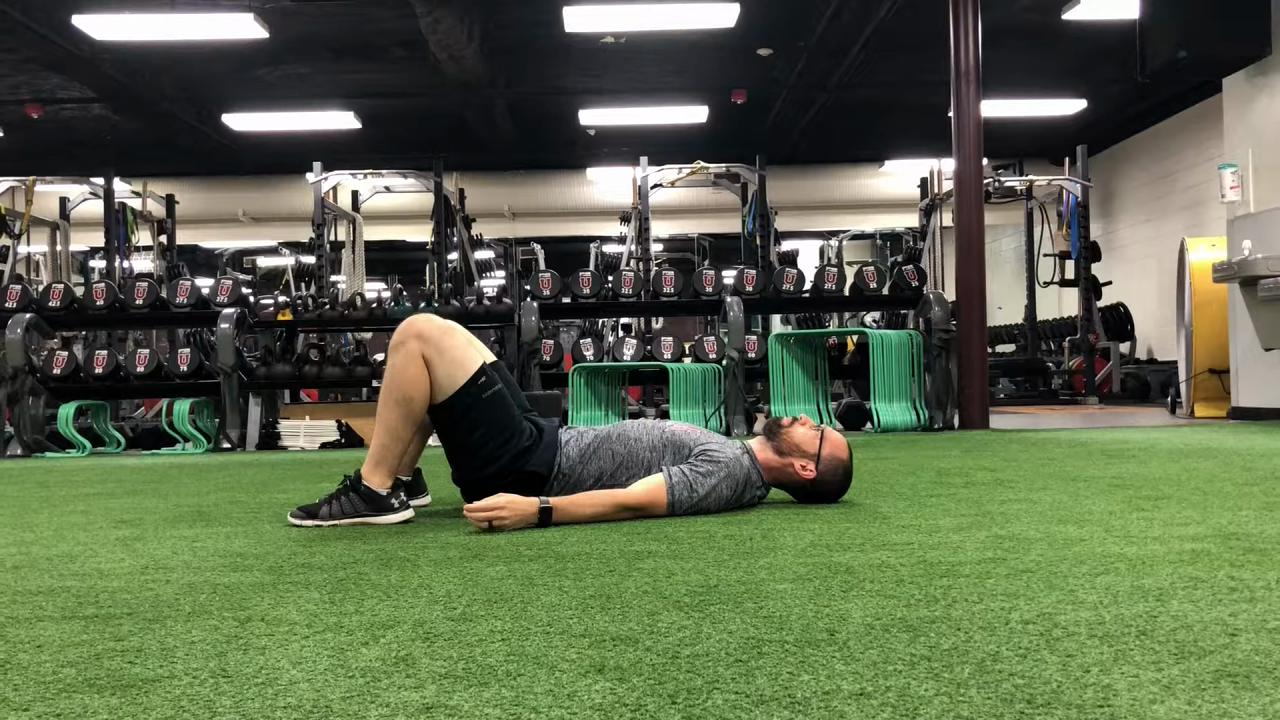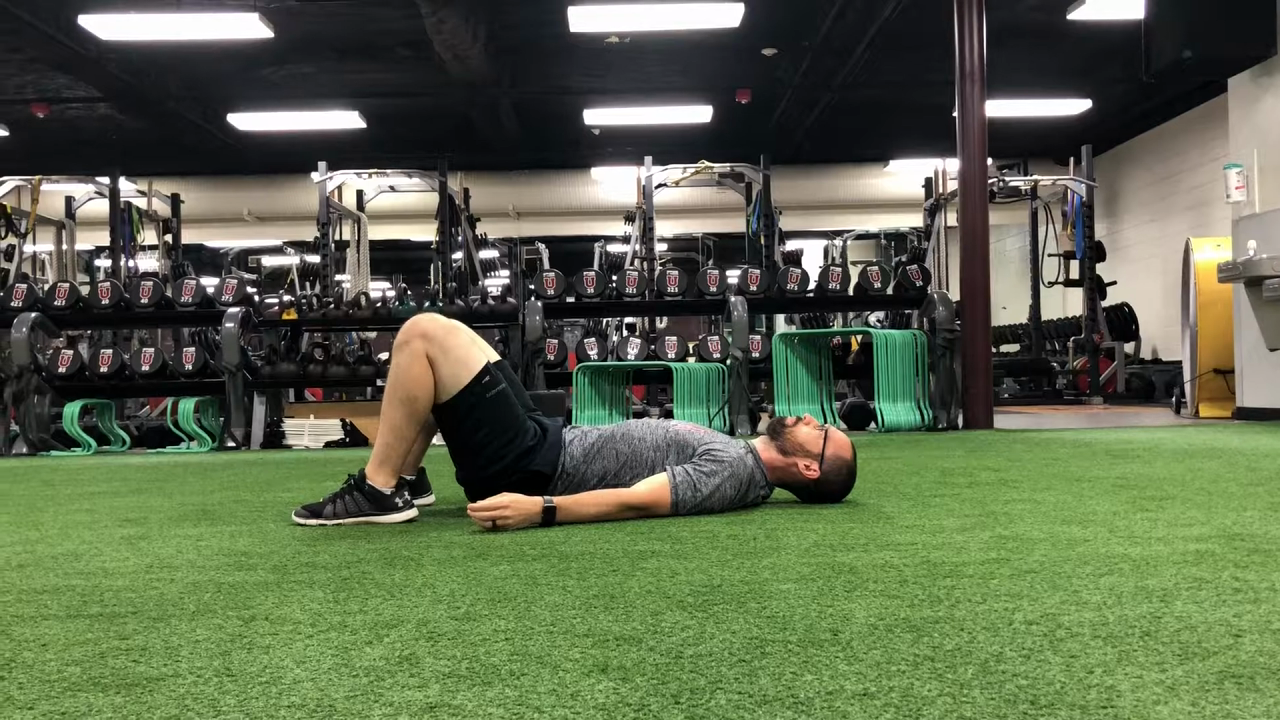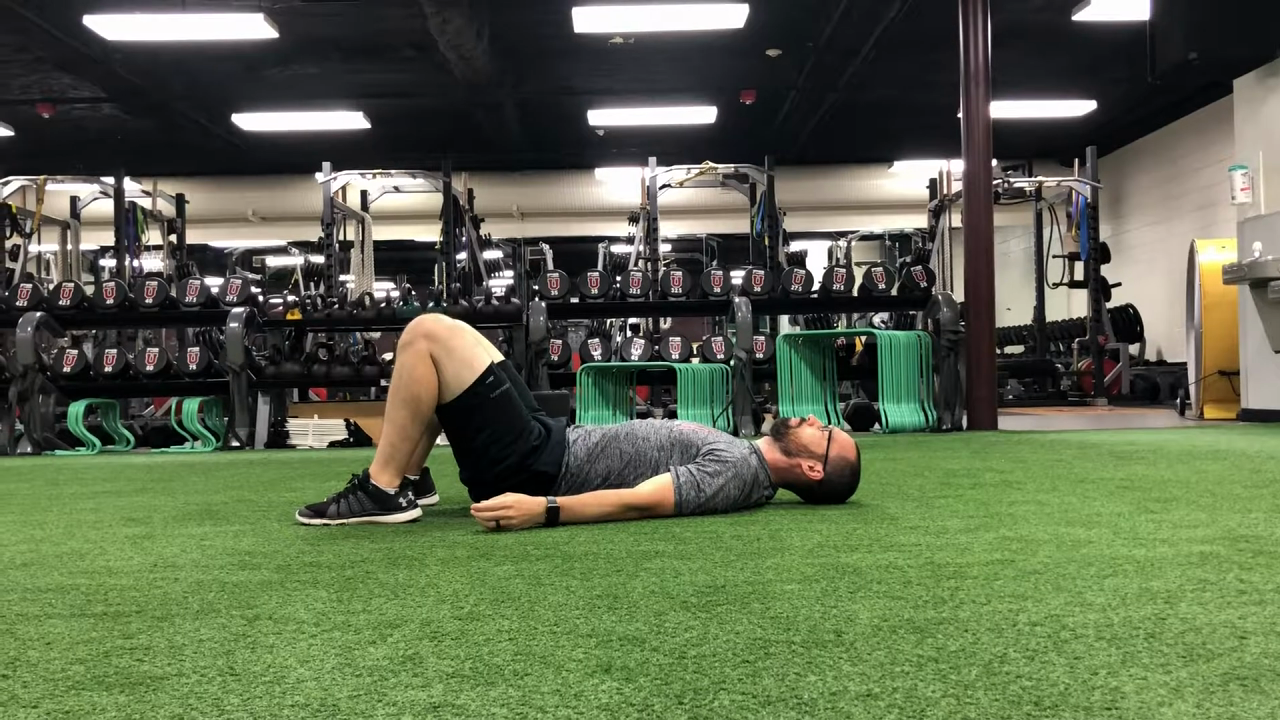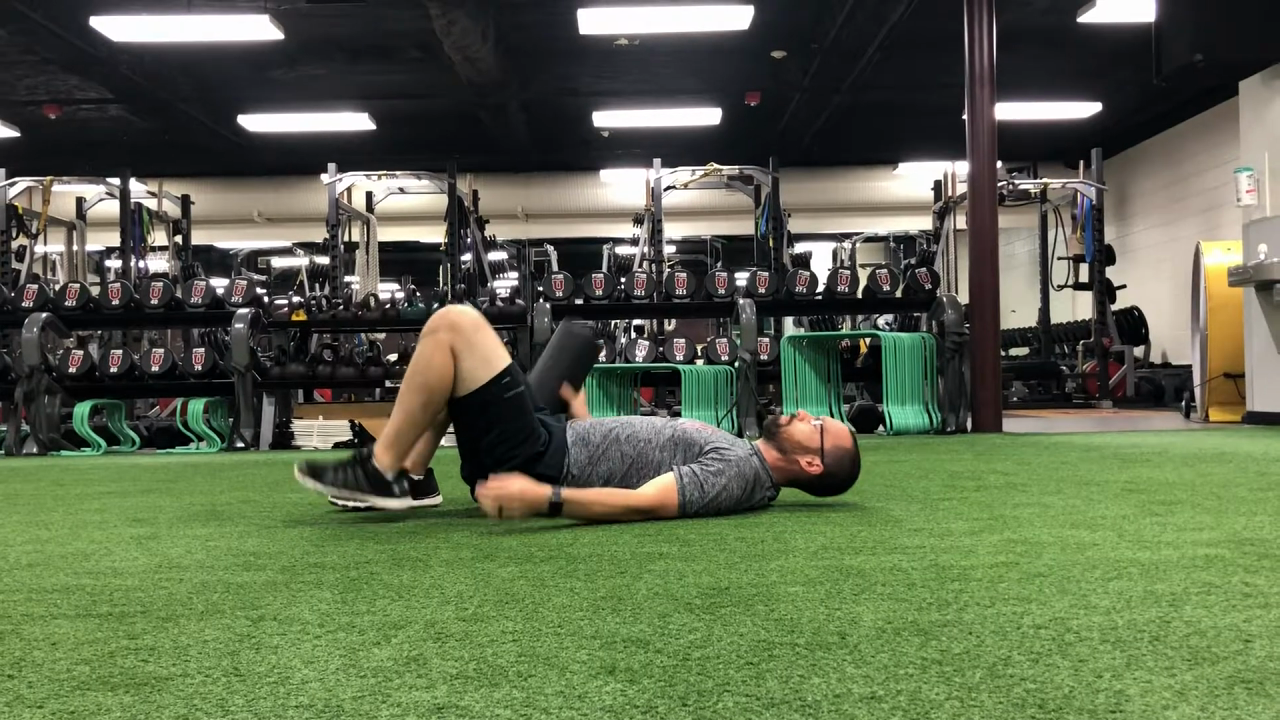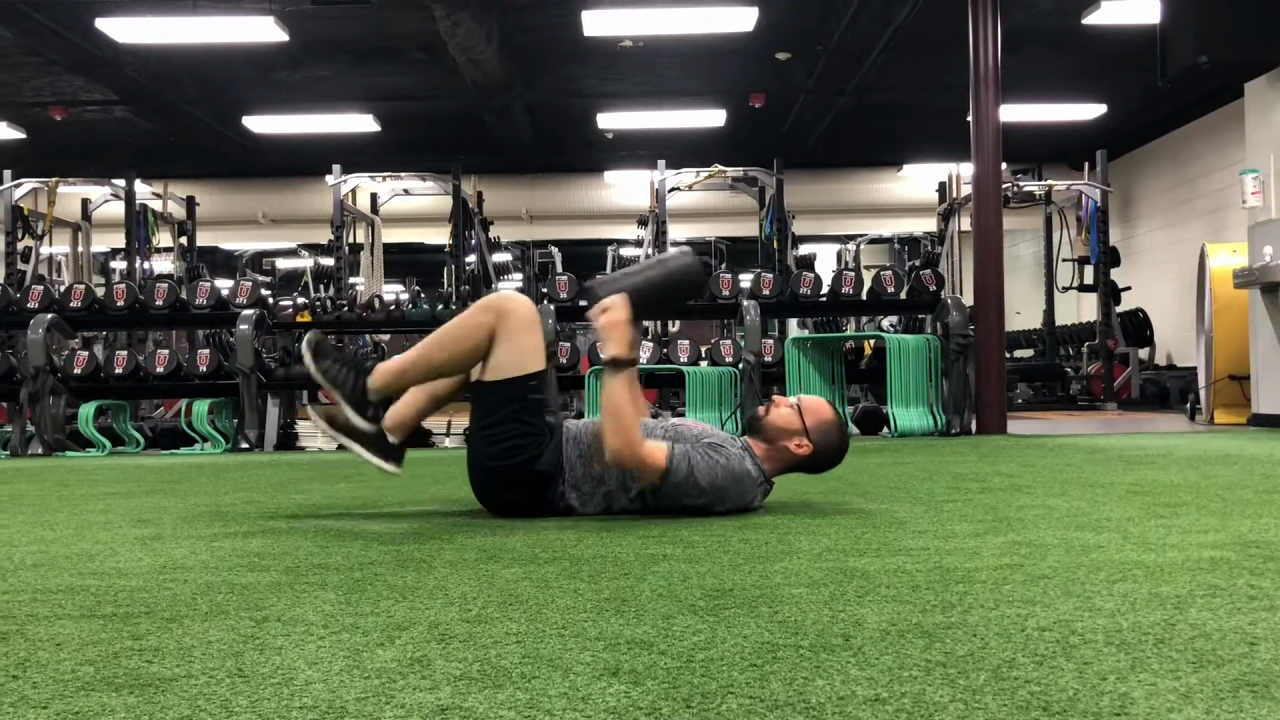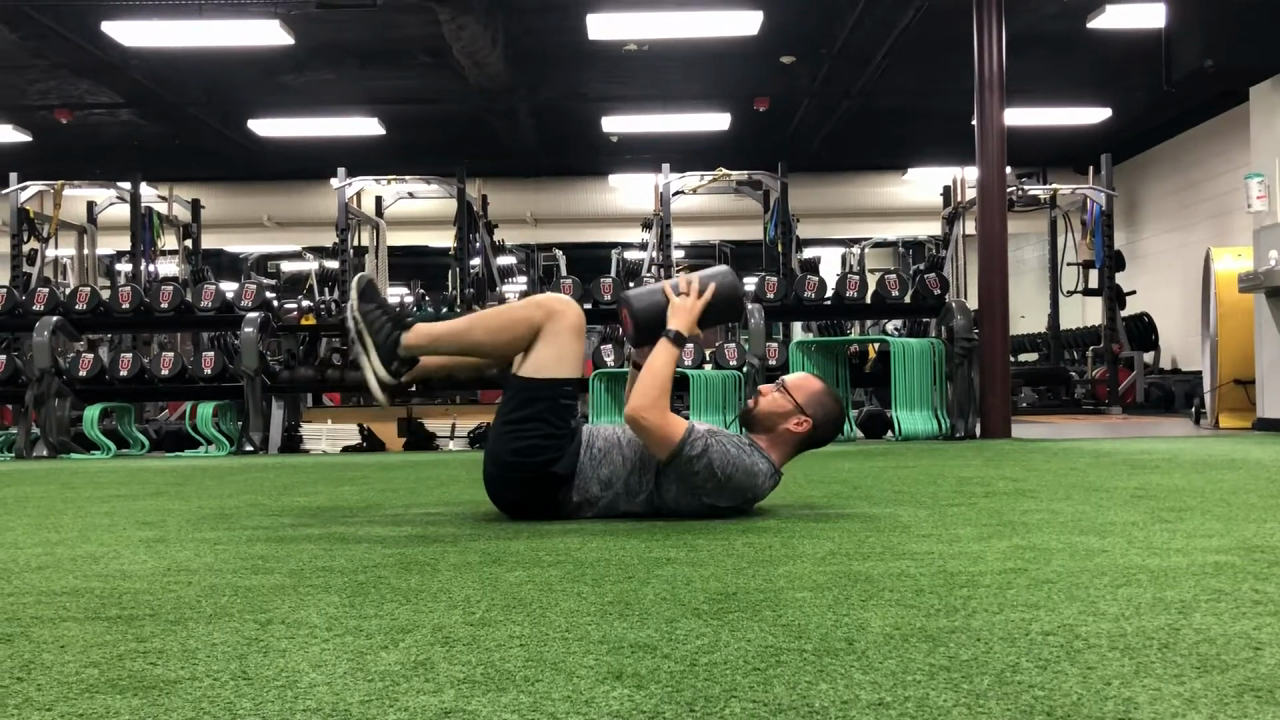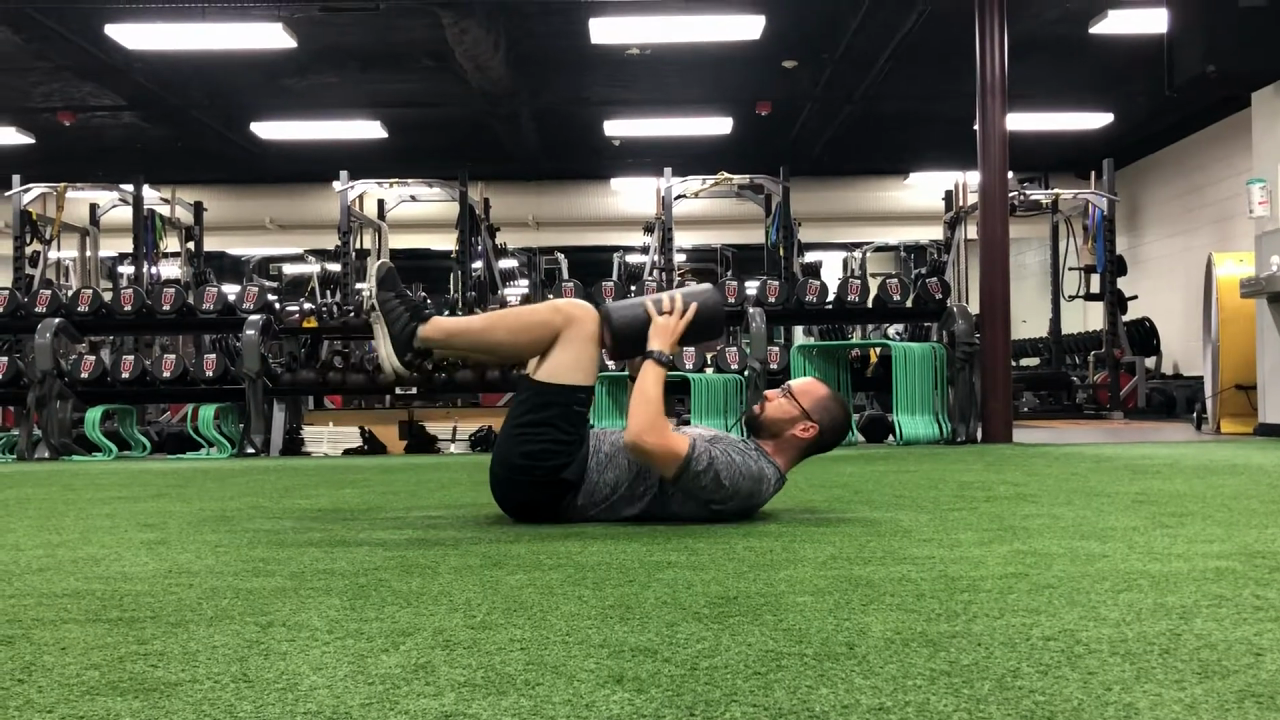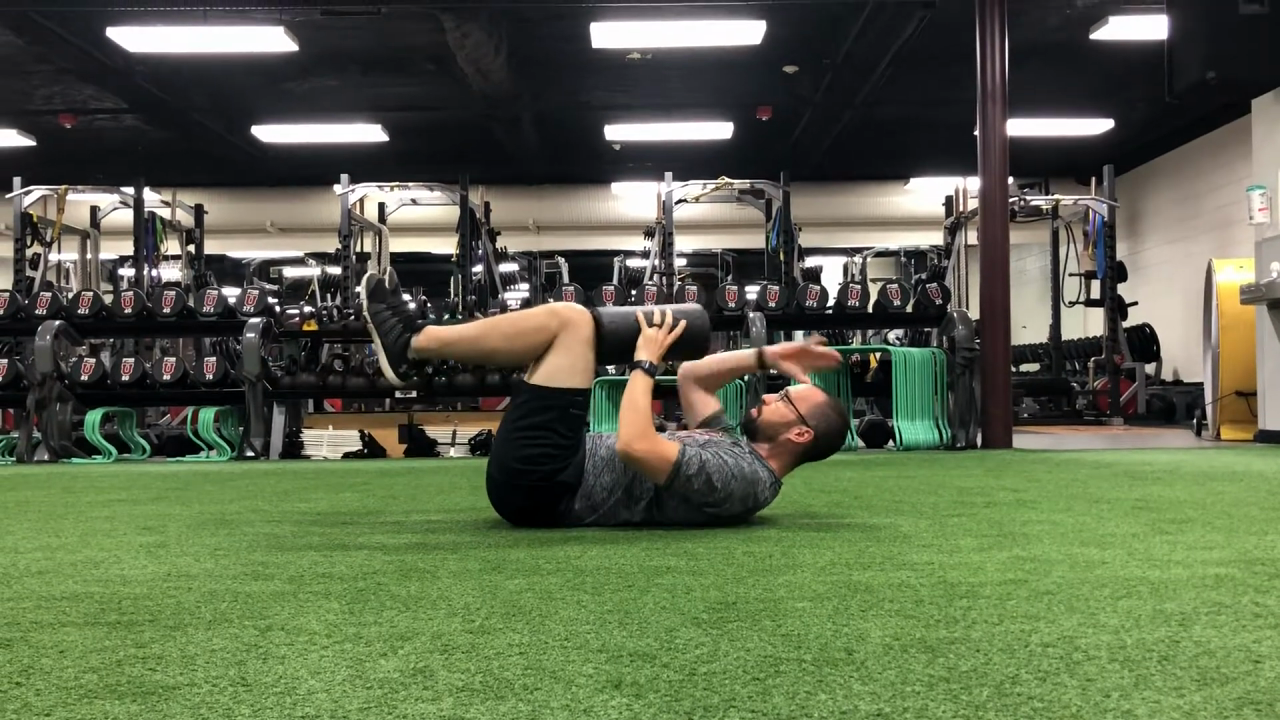
dt=0.3s
person 1, frame 1
left shoulder: (730, 472)
right shoulder: (731, 455)
left elbow: (630, 502)
left wrist: (534, 509)
left hip: (523, 468)
right hip: (545, 444)
left knee: (419, 334)
right knee: (437, 336)
left ankle: (376, 491)
right ankle: (400, 477)
person 1, frame 2
left shoulder: (734, 471)
right shoulder: (735, 456)
left elbow: (634, 501)
left wrist: (537, 507)
left hip: (527, 468)
right hip: (551, 440)
left knee: (423, 333)
right knee: (442, 334)
left ankle: (379, 491)
right ankle: (405, 477)
person 1, frame 3
left shoulder: (737, 472)
right shoulder: (738, 454)
left elbow: (636, 503)
left wrist: (541, 508)
left hip: (531, 466)
right hip: (554, 444)
left knee: (426, 335)
right knee: (444, 335)
left ankle: (383, 490)
right ankle: (408, 477)
person 1, frame 4
left shoulder: (739, 473)
right shoulder: (738, 458)
left elbow: (639, 503)
left wrist: (545, 497)
right wrist: (579, 410)
left hip: (536, 464)
right hip: (558, 443)
left knee: (452, 324)
right knee: (459, 336)
left ankle: (381, 472)
right ankle: (407, 475)
person 1, frame 5
left shoulder: (730, 473)
right shoulder: (732, 458)
left elbow: (623, 450)
right elbow: (641, 434)
left wrist: (617, 352)
right wrist: (622, 350)
left hip: (525, 475)
right hip: (546, 459)
left knee: (510, 307)
right knee: (490, 336)
left ankle: (368, 392)
right ankle: (382, 430)
person 1, frame 6
left shoulder: (740, 469)
right shoulder: (741, 456)
left elbow: (642, 415)
right elbow: (652, 422)
left wrist: (677, 331)
right wrist: (648, 354)
left hip: (536, 476)
right hip: (546, 474)
left knee: (557, 311)
right knee: (528, 335)
left ankle: (400, 347)
right ankle: (403, 366)
person 1, frame 7
left shoulder: (745, 476)
right shoulder: (744, 456)
left elbow: (642, 439)
right elbow: (657, 433)
left wrist: (658, 350)
right wrist: (647, 353)
left hip: (540, 478)
right hip: (551, 476)
left knee: (575, 316)
right knee: (556, 333)
left ankle: (416, 334)
right ankle: (418, 343)
person 1, frame 8
left shoulder: (739, 478)
right shoulder: (737, 457)
left elbow: (635, 445)
right elbow: (691, 381)
left wrist: (645, 360)
right wrist: (766, 355)
left hip: (538, 482)
right hip: (545, 480)
left knee: (570, 319)
right knee: (553, 336)
left ankle: (411, 345)
right ankle: (417, 340)
